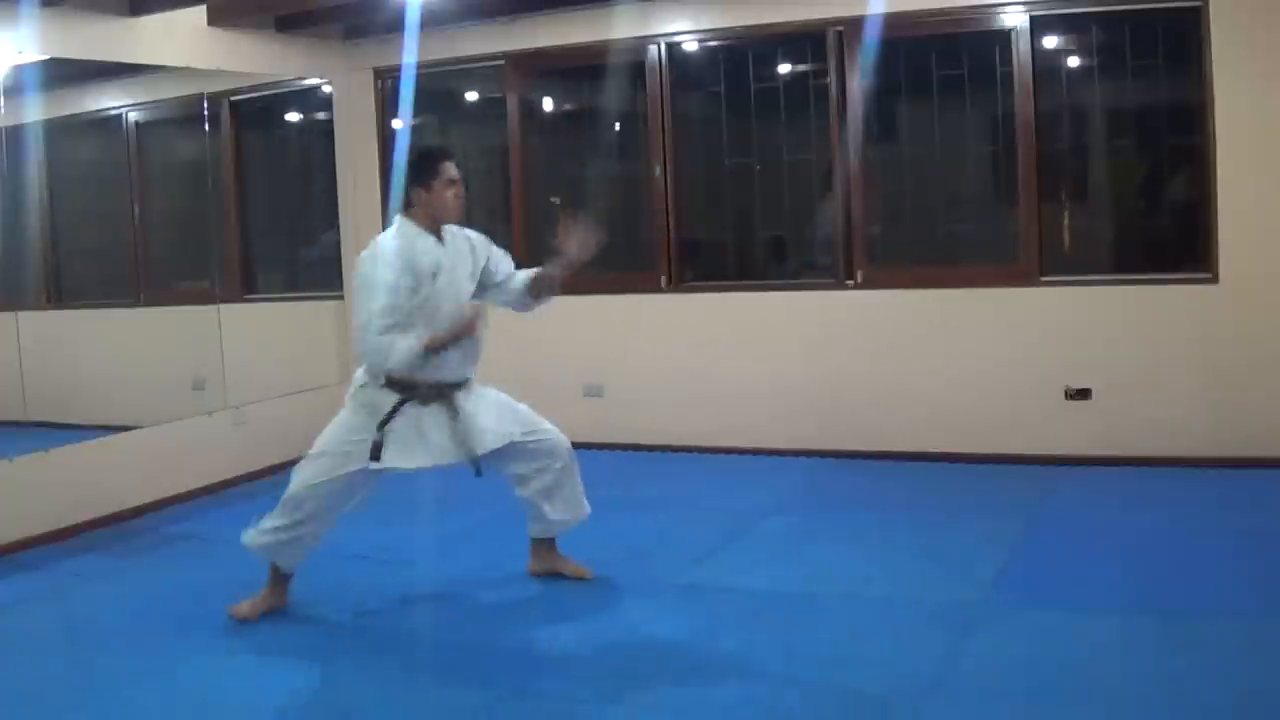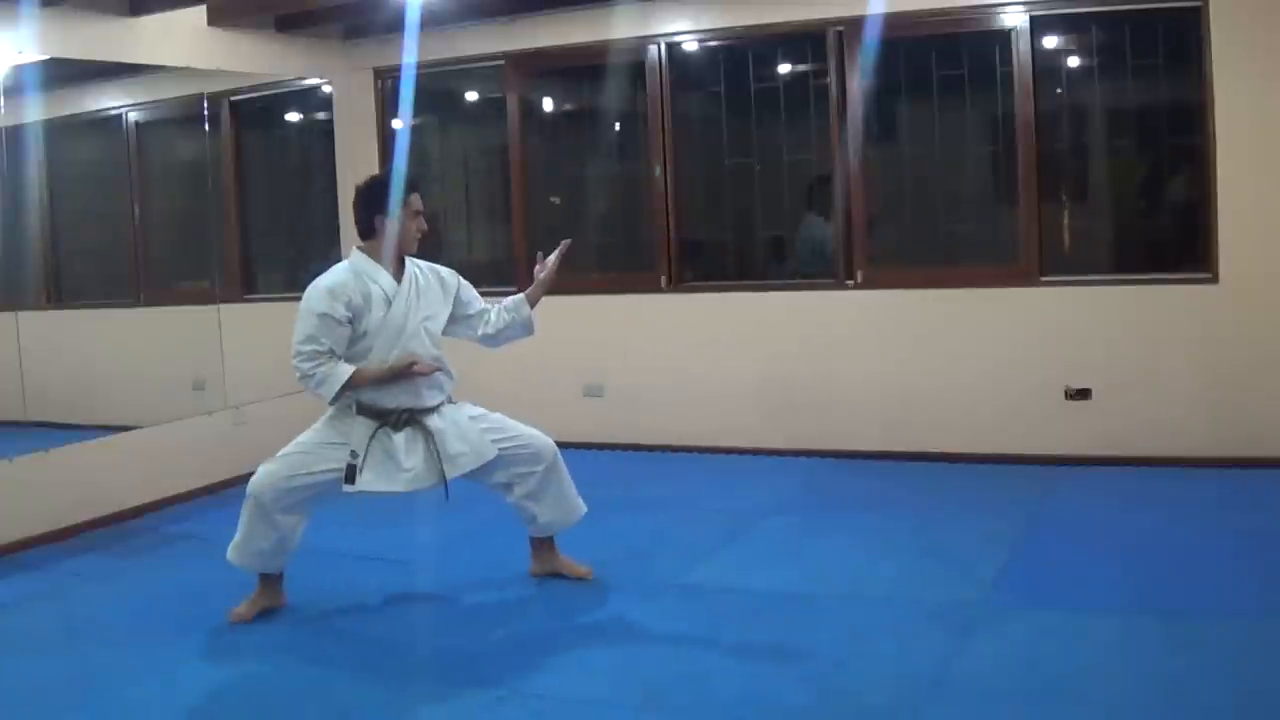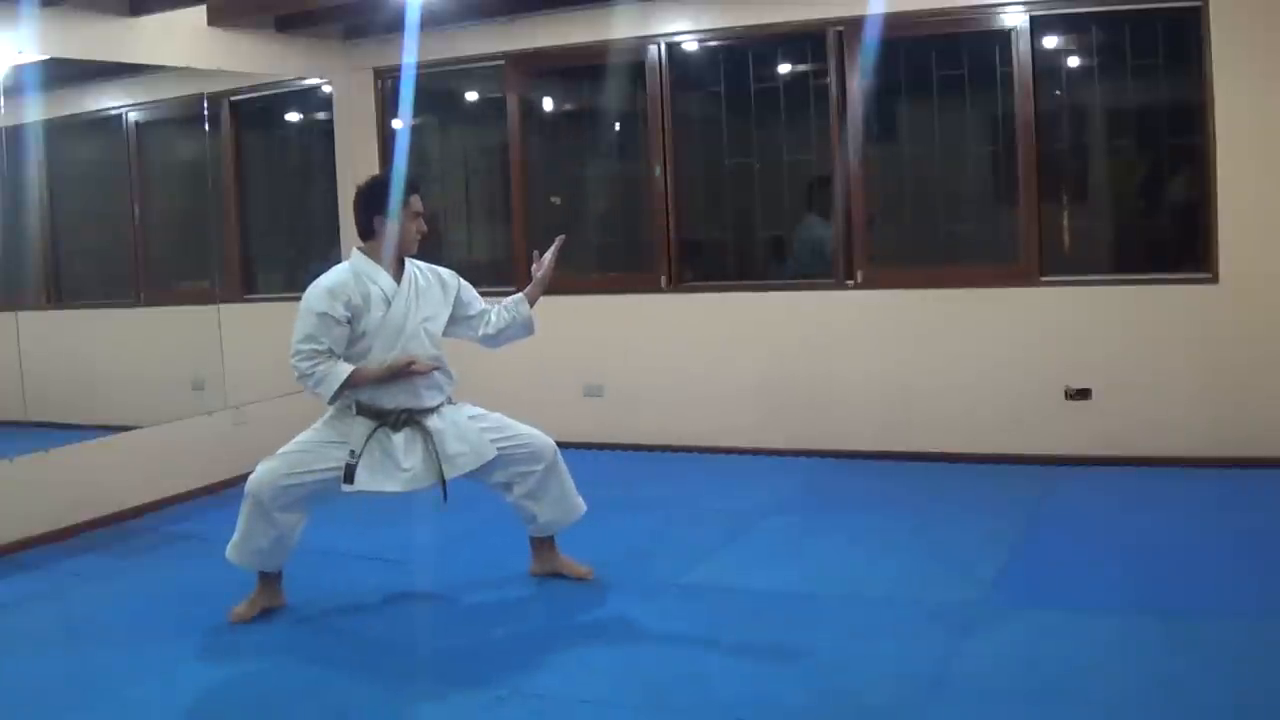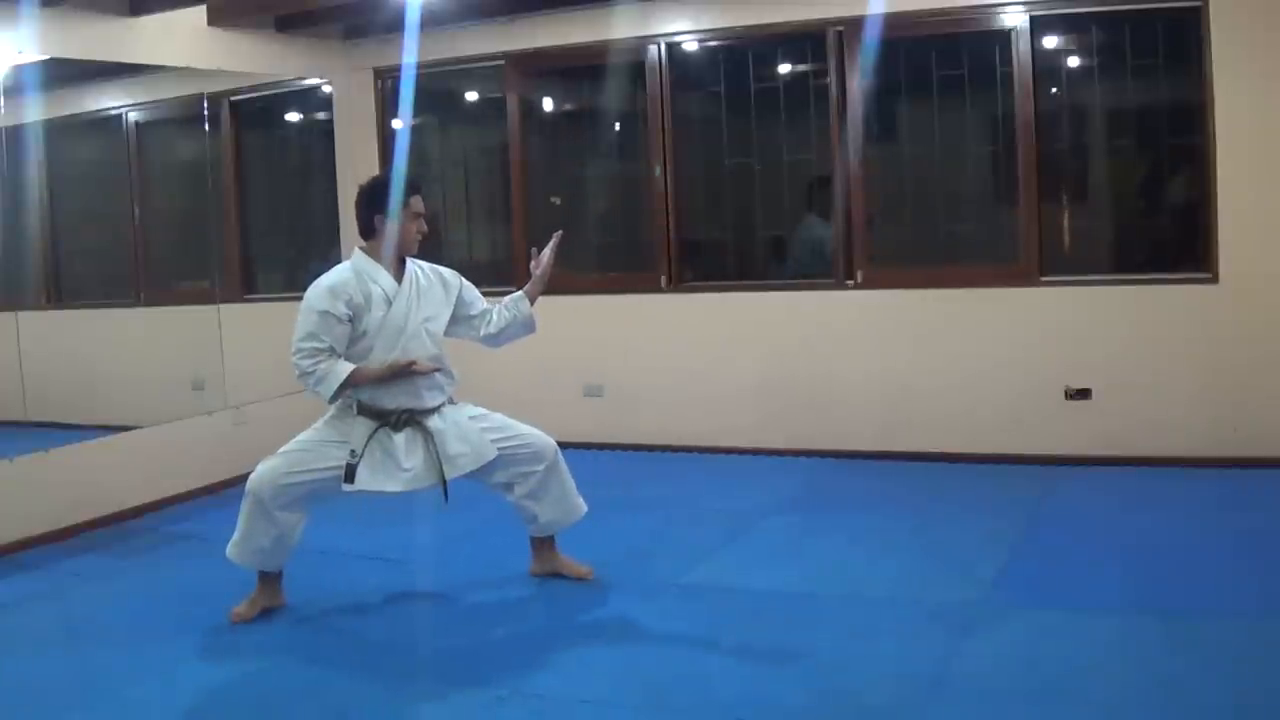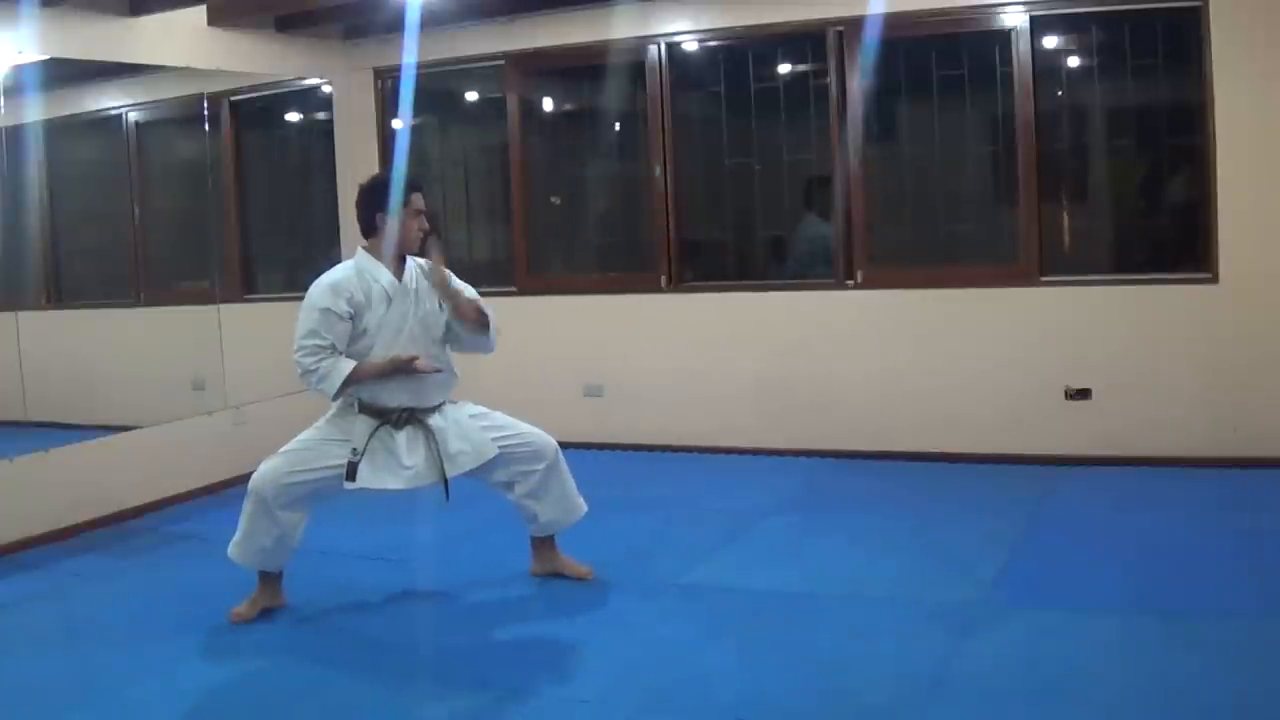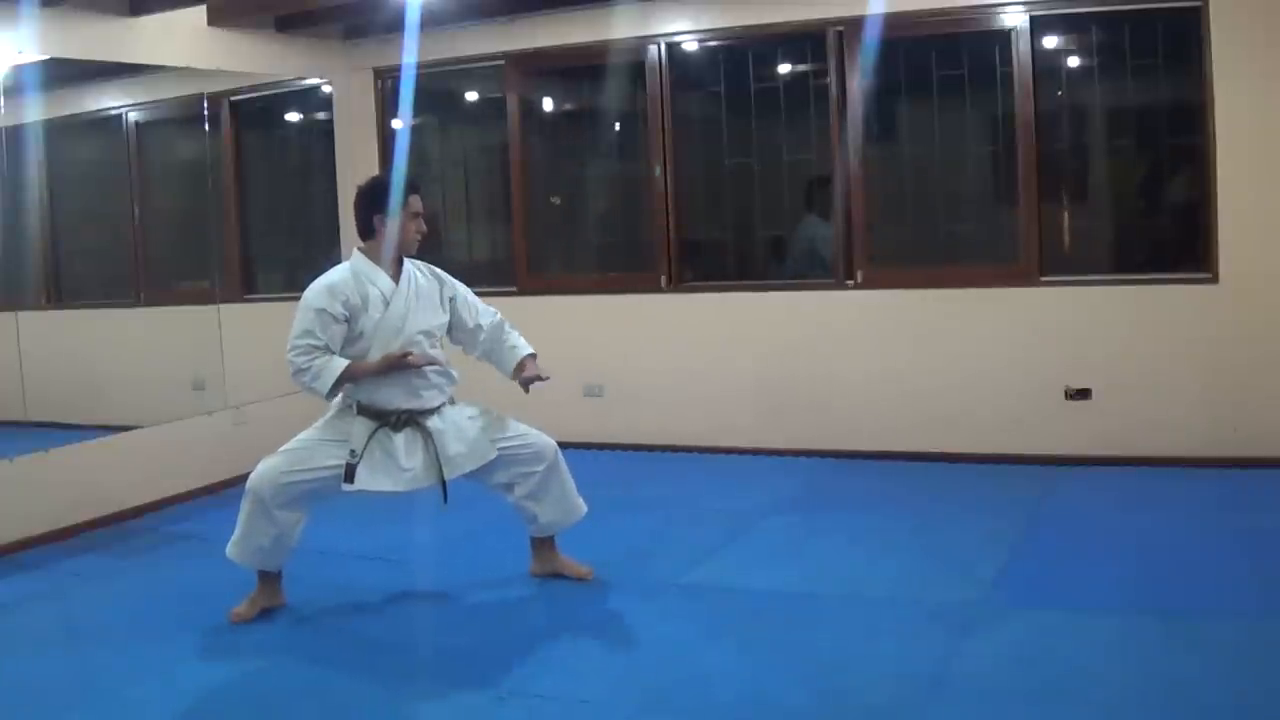
dt=0.5s
person 1, frame 1
left shoulder: (468, 245)
right shoulder: (389, 256)
left elbow: (518, 289)
right elbow: (379, 346)
left wrist: (563, 264)
right wrist: (449, 334)
left hip: (457, 396)
right hip: (389, 401)
left knee: (549, 448)
right knee: (318, 486)
left ankle: (545, 552)
right ankle: (277, 584)
person 1, frame 2
left shoulder: (437, 280)
right shoulder: (334, 289)
left elbow: (490, 325)
right elbow: (312, 367)
left wrist: (539, 286)
right wrist: (385, 374)
left hip: (436, 418)
right hip: (360, 426)
left knee: (536, 452)
right knee: (271, 486)
left ankle: (544, 553)
right ankle: (269, 587)
person 1, frame 3
left shoulder: (437, 281)
right shoulder: (334, 289)
left elbow: (491, 327)
right elbow: (310, 365)
left wrist: (537, 286)
right wrist: (382, 373)
left hip: (437, 420)
right hip: (360, 427)
left knee: (536, 452)
right knee: (269, 485)
left ankle: (545, 554)
right ankle: (268, 587)
person 1, frame 4
left shoulder: (438, 280)
right shoulder: (335, 288)
left elbow: (491, 325)
right elbow: (311, 364)
left wrist: (537, 284)
right wrist: (382, 374)
left hip: (438, 420)
right hip: (360, 427)
left knee: (538, 451)
right knee: (269, 483)
left ankle: (545, 553)
right ankle: (269, 586)
person 1, frame 5
left shoulder: (431, 276)
right shoulder: (337, 286)
left elbow: (480, 335)
right elbow: (313, 362)
left wrist: (447, 290)
right wrist: (385, 368)
left hip: (439, 418)
right hip: (362, 425)
left knee: (538, 451)
right knee: (271, 483)
left ankle: (545, 554)
right ankle: (269, 587)
person 1, frame 6
left shoulder: (435, 282)
right shoulder: (333, 288)
left elbow: (488, 329)
right elbow: (305, 362)
left wrist: (524, 361)
right wrist: (377, 367)
left hip: (439, 420)
right hip: (360, 426)
left knee: (538, 452)
right knee: (270, 482)
left ankle: (545, 554)
right ankle: (268, 587)
